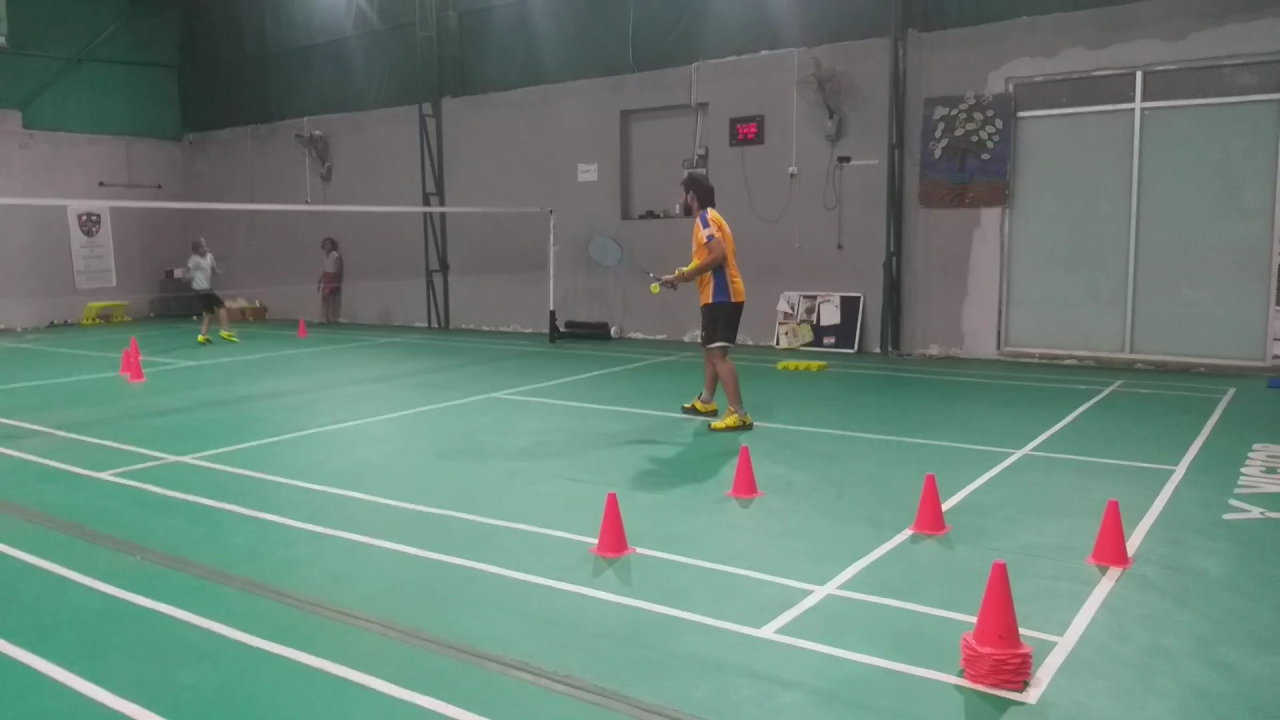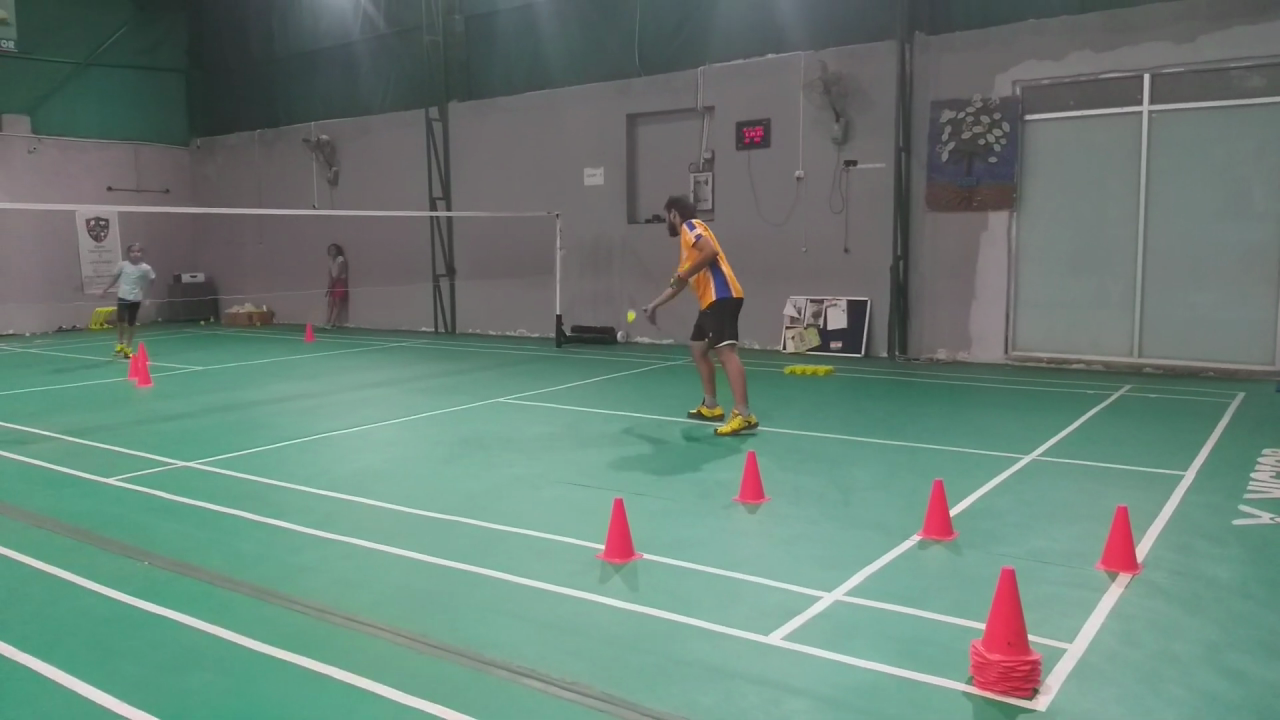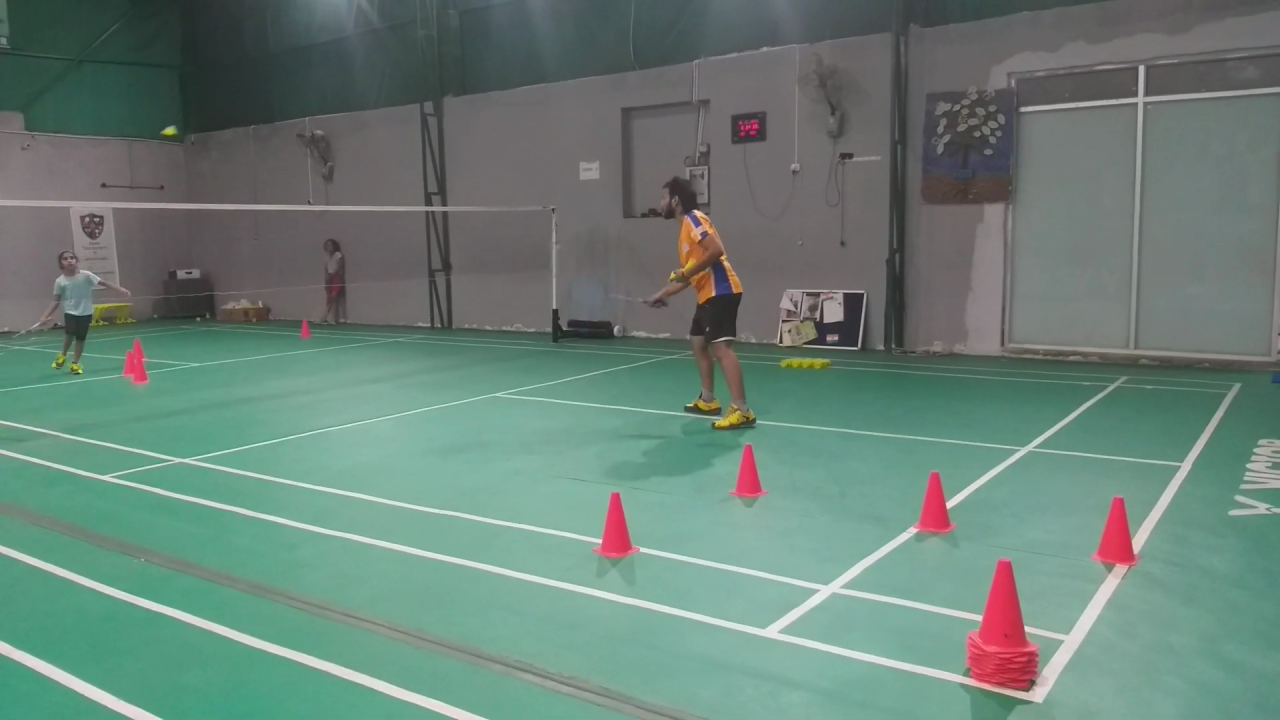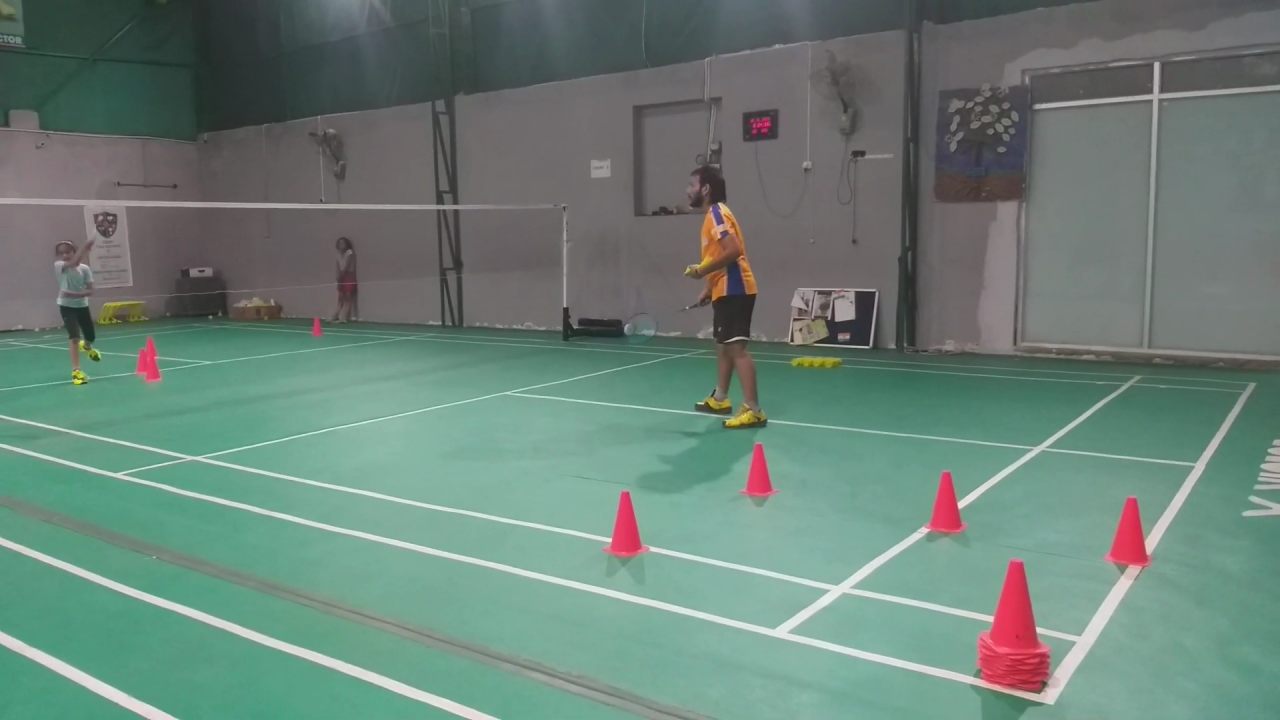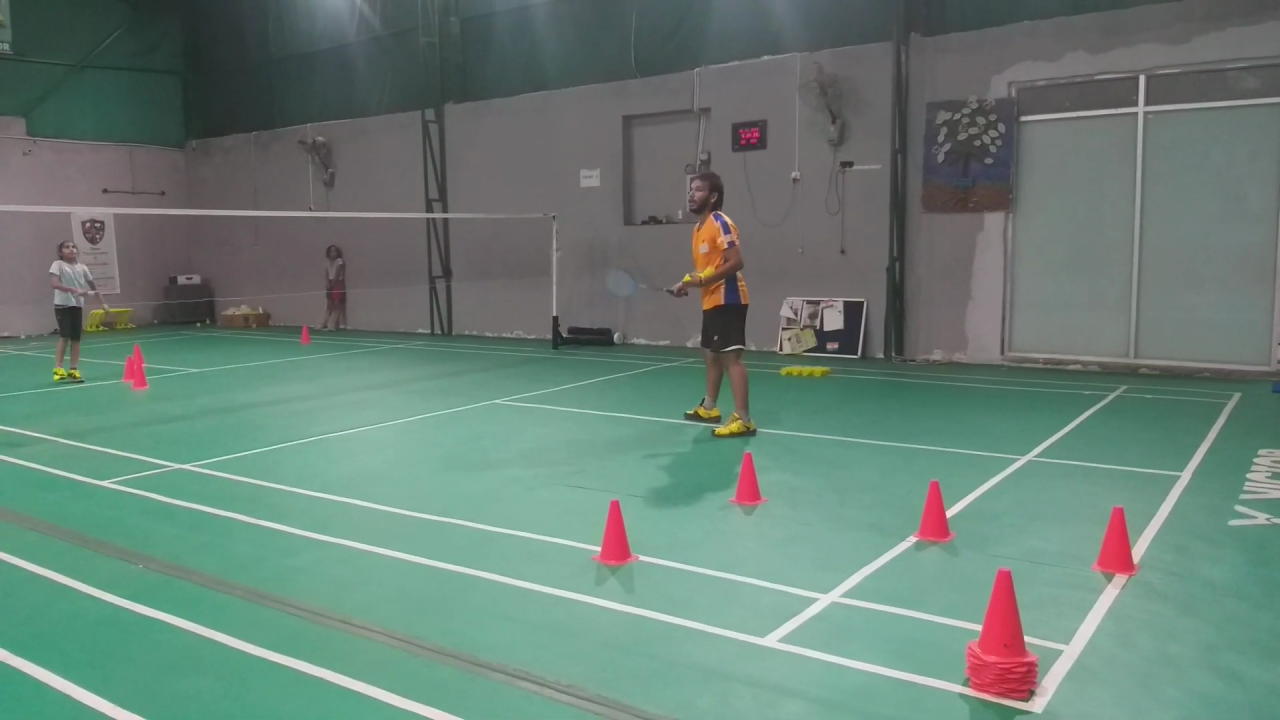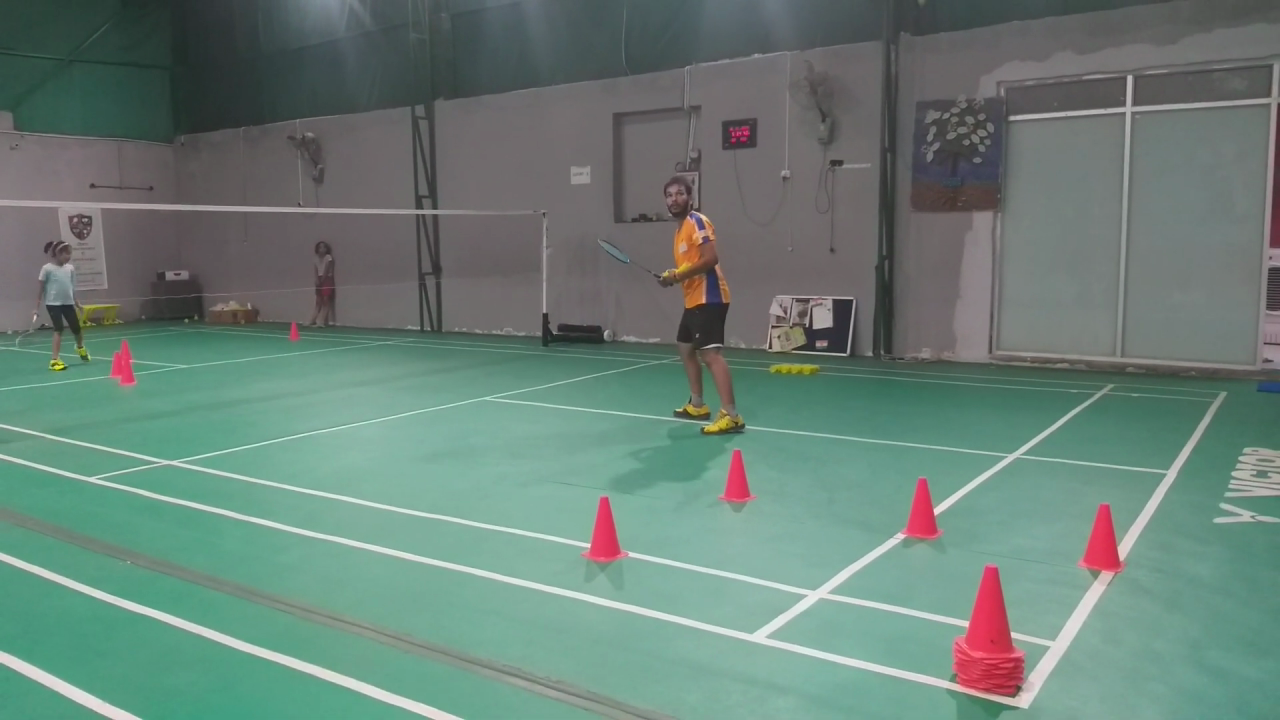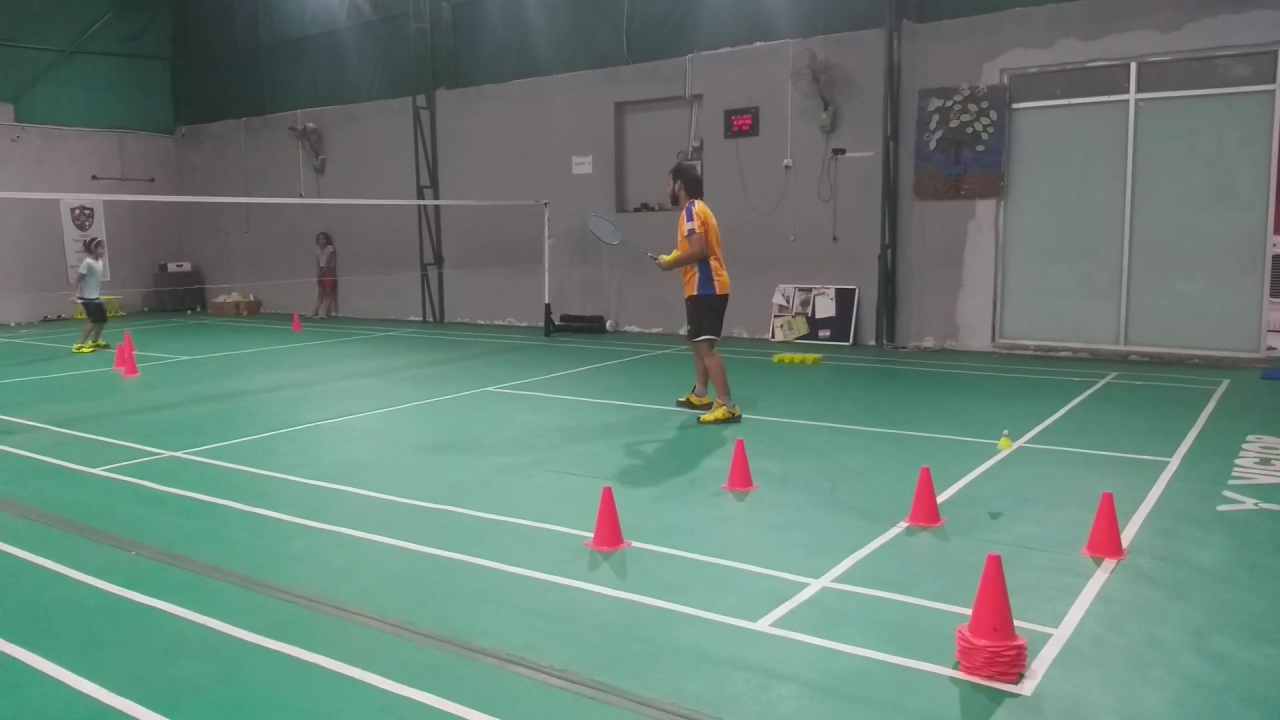
dt=0.7s
person 1, frame 1
left shoulder: (705, 218)
right shoulder: (708, 219)
left elbow: (718, 256)
left wrist: (689, 273)
right wrist: (678, 277)
left hip: (720, 297)
right hip: (719, 297)
left knee: (718, 354)
right knee: (711, 351)
left ankle: (739, 414)
right ankle: (706, 402)
person 1, frame 2
left shoulder: (690, 225)
right shoulder: (687, 238)
left elbow: (711, 252)
right elbow: (679, 286)
left wrist: (683, 275)
right wrist: (655, 305)
left hip: (722, 297)
right hip: (711, 300)
left knee: (726, 353)
right knee: (698, 350)
left ankle: (744, 415)
right ankle: (711, 406)
person 1, frame 3
left shoulder: (694, 219)
right shoulder: (686, 225)
left elbow: (716, 250)
right elbow: (692, 273)
left wrist: (686, 272)
right wrist: (663, 293)
left hip: (720, 292)
right hip: (708, 295)
left knee: (721, 348)
right knee: (699, 344)
left ankle: (741, 410)
right ankle: (707, 400)
person 1, frame 4
left shoulder: (717, 213)
right shoulder: (712, 215)
left elbow: (733, 252)
left wrist: (701, 270)
right wrist: (709, 288)
left hip: (734, 291)
right hip: (725, 291)
left knee: (737, 348)
right knee: (723, 346)
left ankle: (753, 410)
right ankle: (720, 399)
person 1, frame 5
left shoulder: (721, 223)
right shoulder: (699, 227)
left elbow: (736, 262)
left wrist: (703, 280)
right wrist: (687, 283)
left hip: (727, 301)
right hip: (711, 302)
left knee: (731, 357)
right knee: (711, 355)
left ankle: (743, 419)
right ankle: (709, 408)
person 1, frame 6
left shoulder: (697, 222)
right shoulder: (680, 229)
left elbow: (710, 259)
left wrist: (678, 274)
right wrist: (673, 276)
left hip: (709, 299)
right hip: (693, 300)
left knee: (711, 354)
right knee: (686, 350)
left ankle: (730, 415)
right ankle: (697, 405)
person 1, frame 7
left shoulder: (691, 210)
right shoulder: (698, 209)
left elbow: (697, 251)
left wrist: (669, 263)
right wrist: (673, 259)
left hip: (704, 288)
right hip: (708, 286)
left knee: (705, 345)
right knee: (699, 343)
left ankle: (727, 406)
right ankle: (700, 395)
